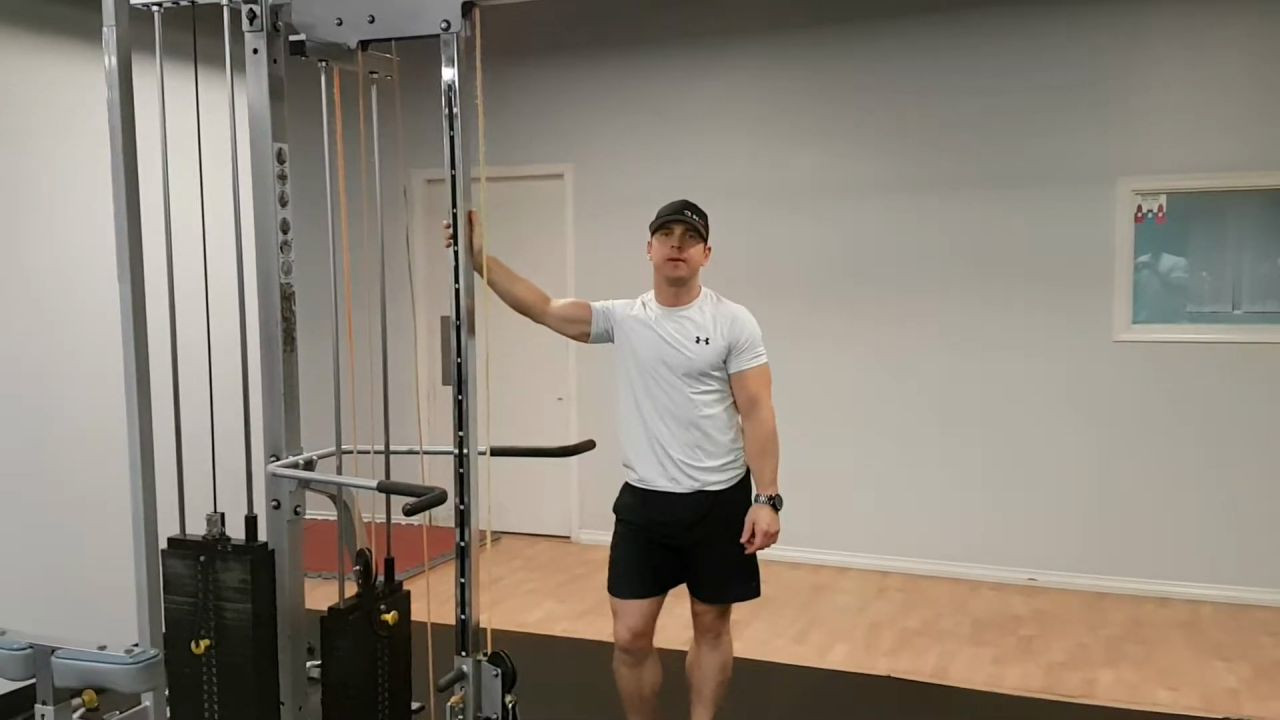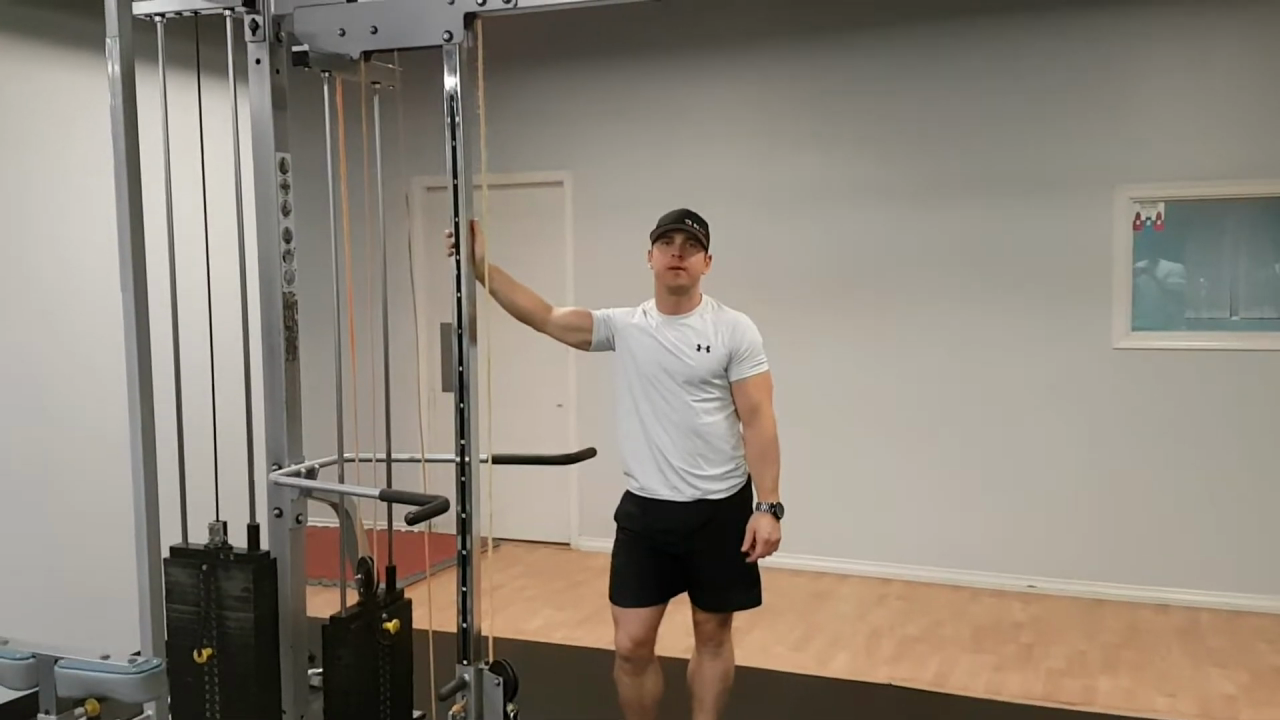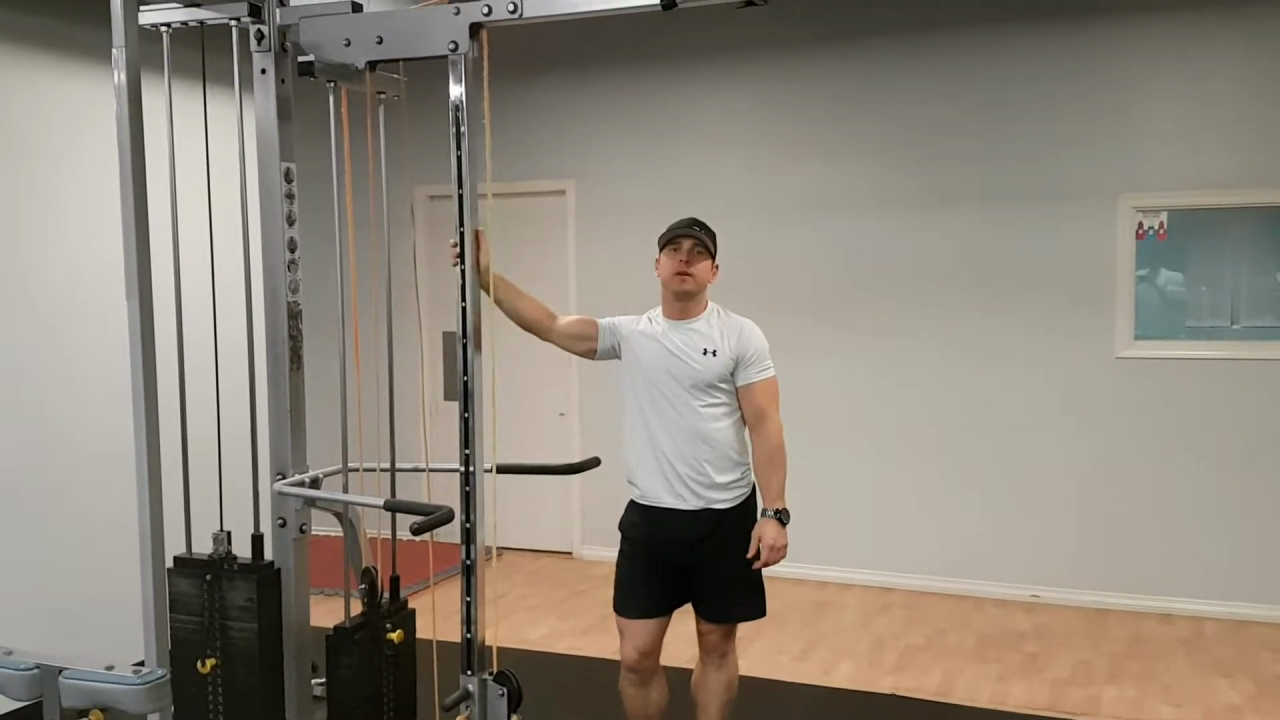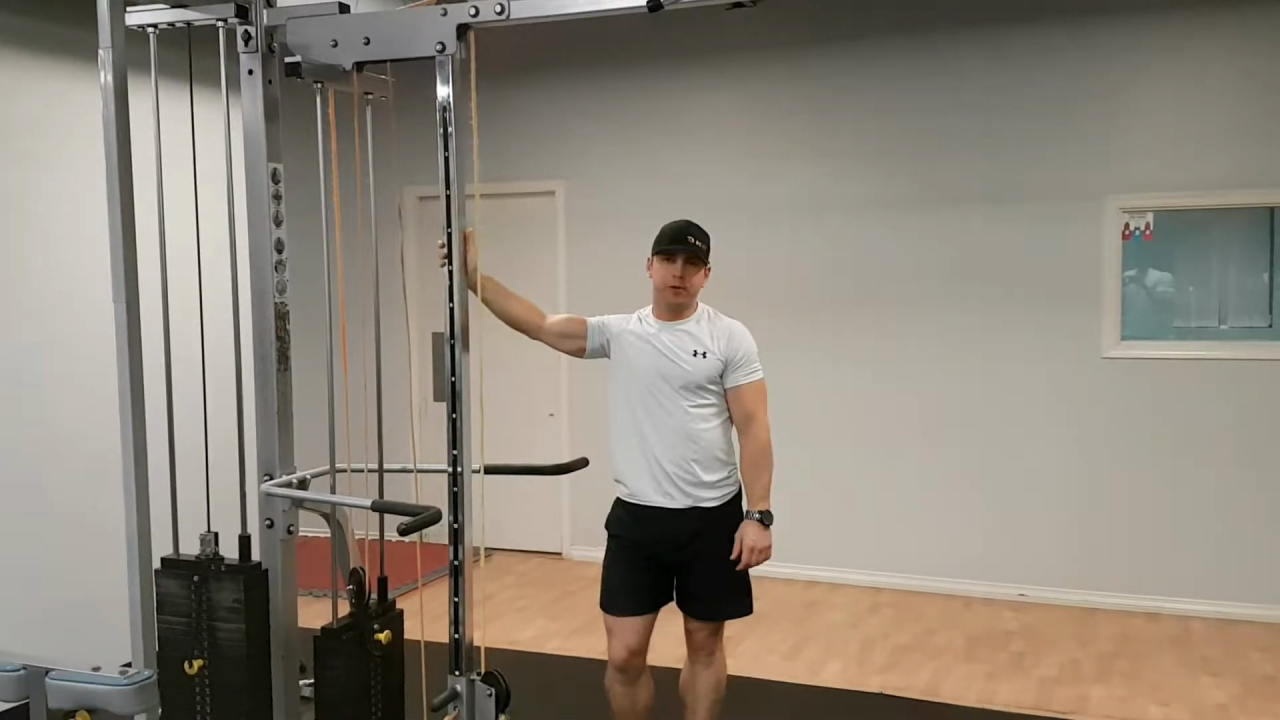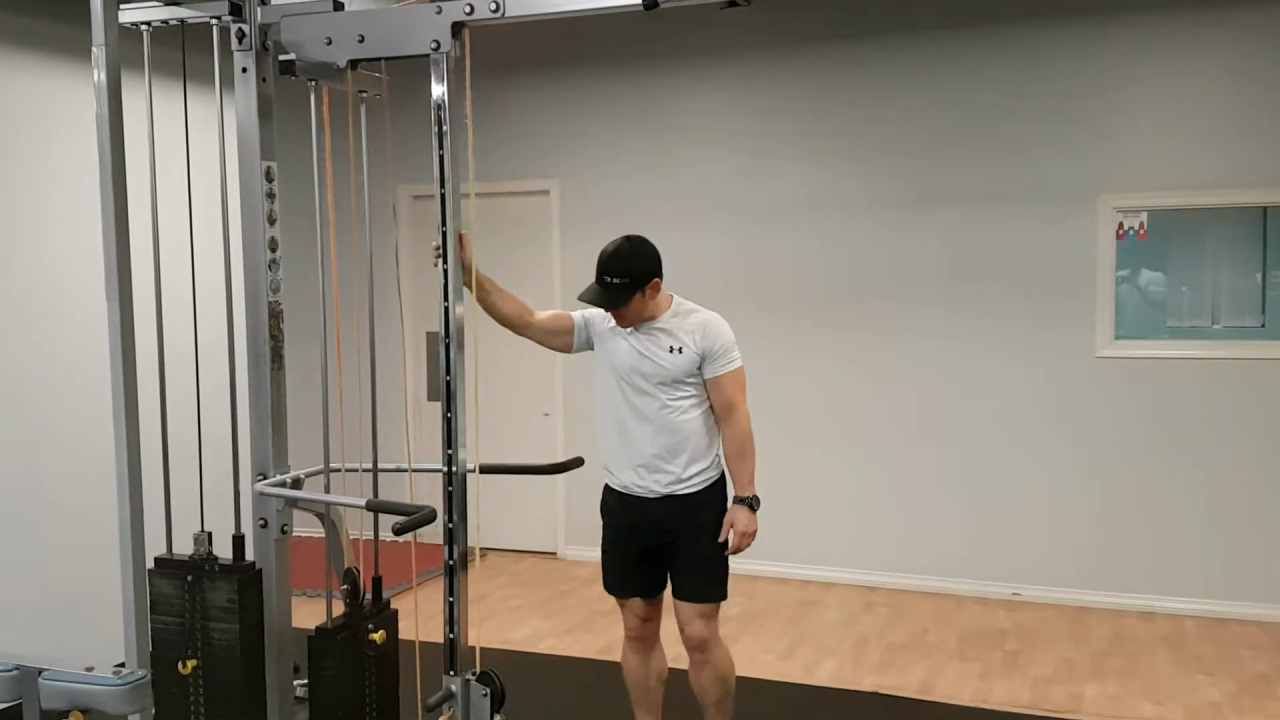
dt=0.7s
person 1, frame 1
left shoulder: (733, 322)
right shoulder: (622, 318)
left elbow: (757, 413)
right elbow: (542, 308)
left wrist: (766, 498)
right wrist: (480, 256)
left hip: (718, 499)
right hip: (645, 500)
left knee: (711, 625)
right knee: (630, 636)
person 1, frame 2
left shoulder: (734, 330)
right shoulder: (622, 326)
left elbow: (758, 420)
right elbow: (543, 317)
left wrist: (768, 507)
right wrist: (482, 265)
left hip: (719, 509)
right hip: (646, 510)
left knee: (713, 635)
right knee: (632, 645)
person 1, frame 3
left shoulder: (740, 336)
right shoulder: (629, 334)
left elbow: (765, 426)
right elbow: (550, 326)
left wrist: (774, 513)
right wrist: (487, 274)
left hip: (725, 517)
right hip: (651, 518)
left knee: (717, 645)
right knee: (637, 655)
person 1, frame 4
left shoulder: (729, 337)
right shoulder: (618, 332)
left elbow: (753, 429)
right elbow: (537, 324)
left wrist: (758, 515)
right wrist: (474, 274)
left hip: (711, 517)
right hip: (637, 516)
left knee: (705, 645)
right knee: (624, 654)
person 1, frame 5
left shoulder: (706, 329)
right shoulder: (599, 325)
left elbow: (734, 417)
right elbow: (526, 321)
left wrist: (745, 500)
right wrist: (472, 274)
left hip: (696, 502)
right hip: (627, 502)
left knee: (700, 634)
right knee: (639, 629)
